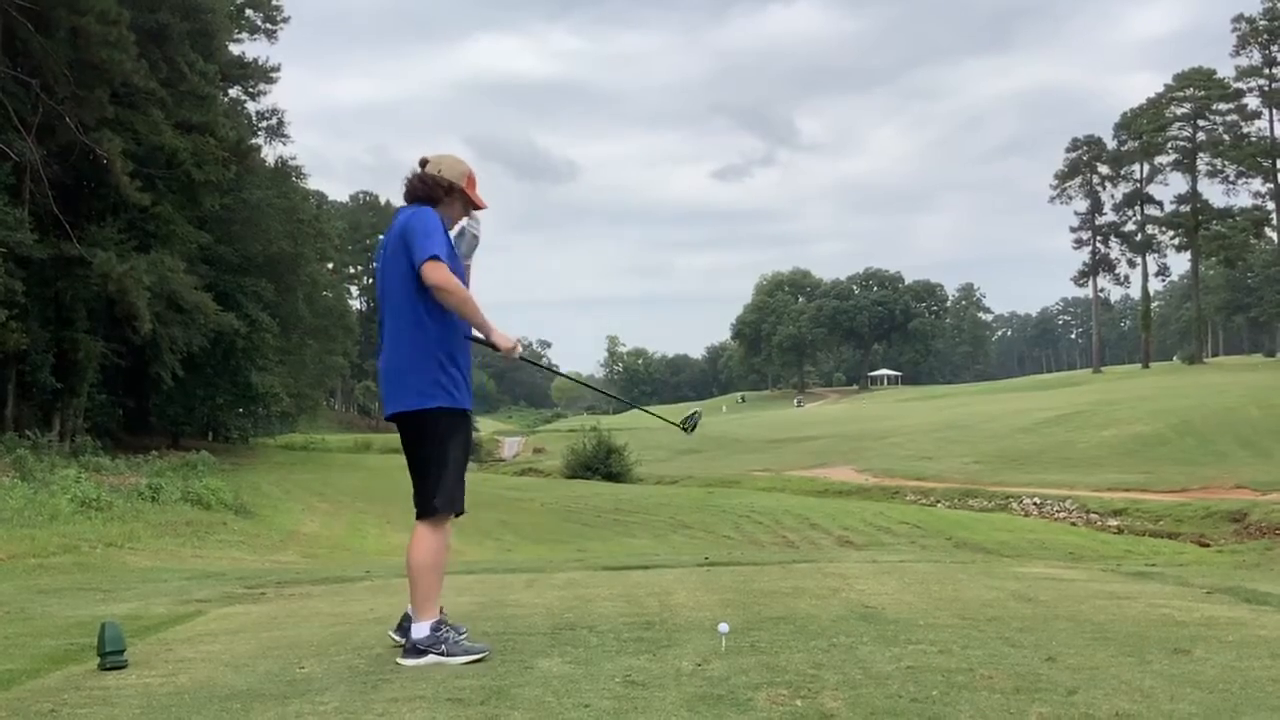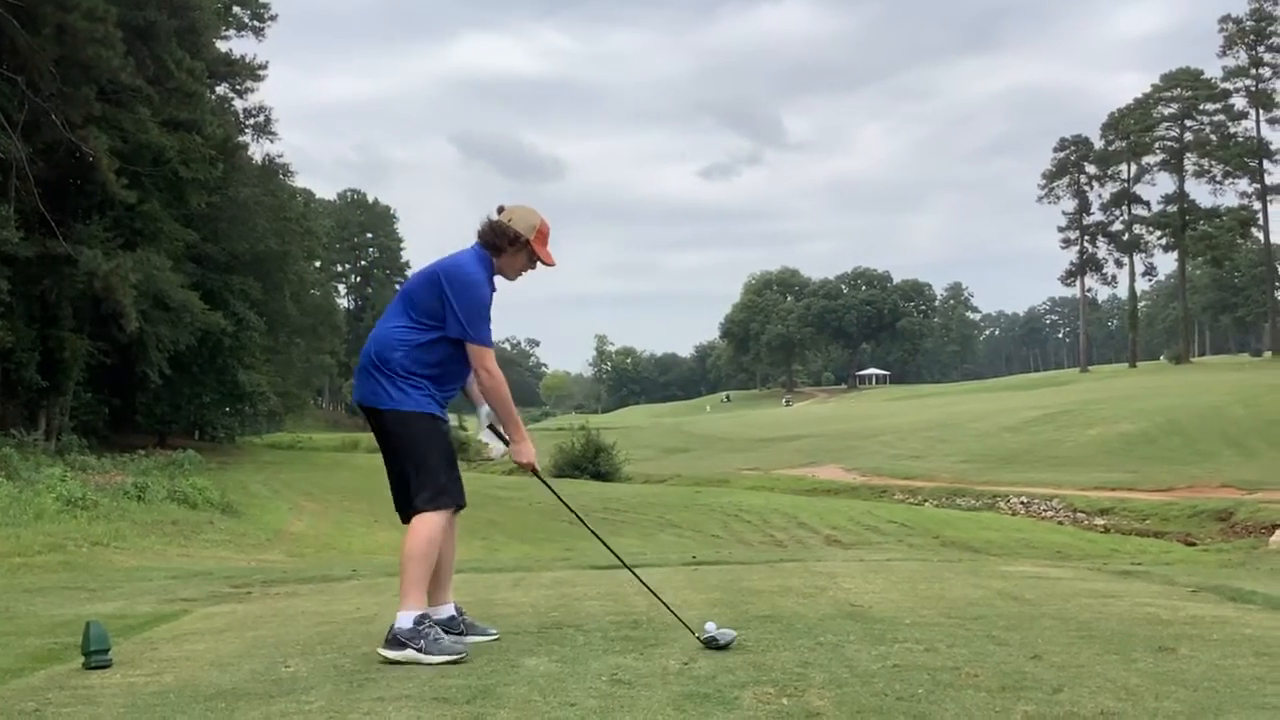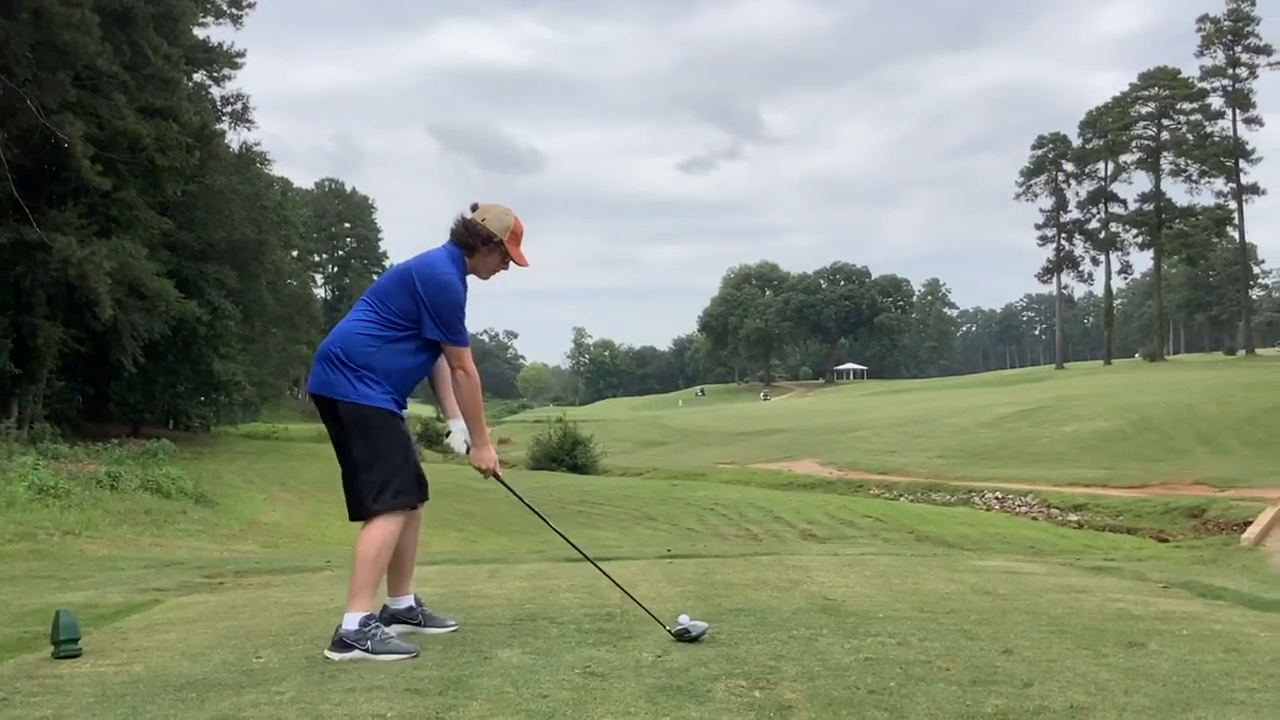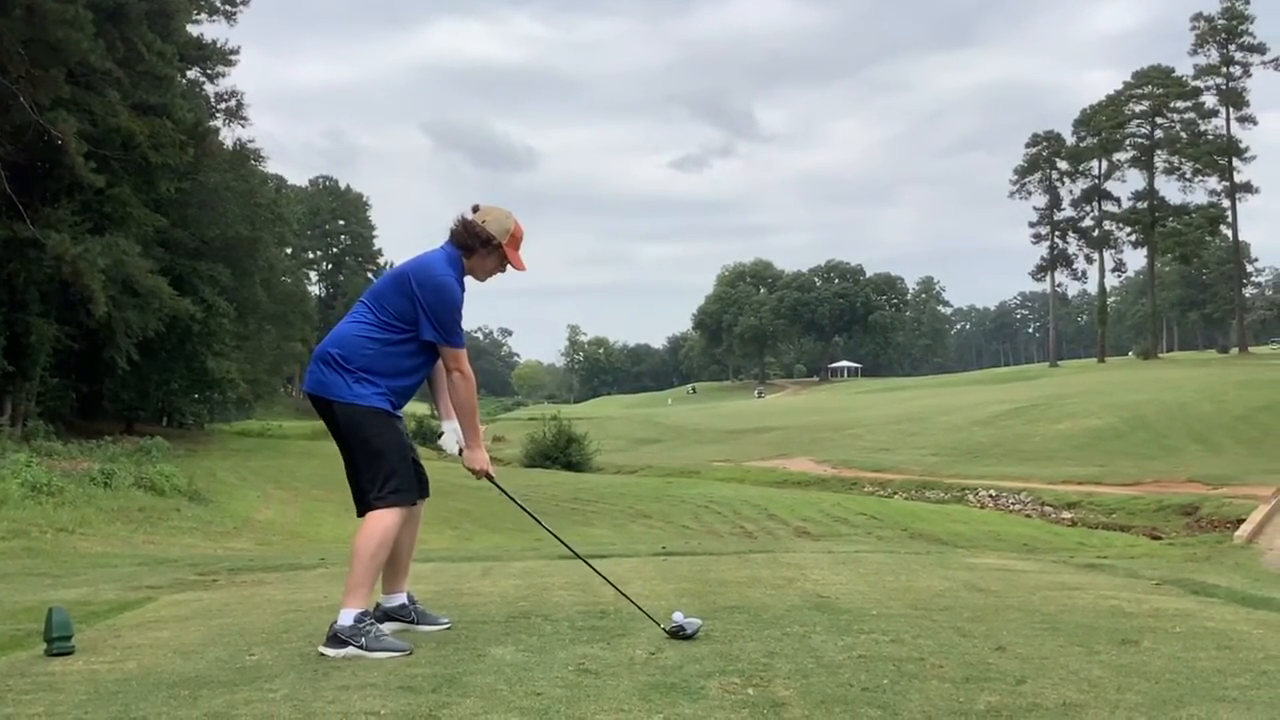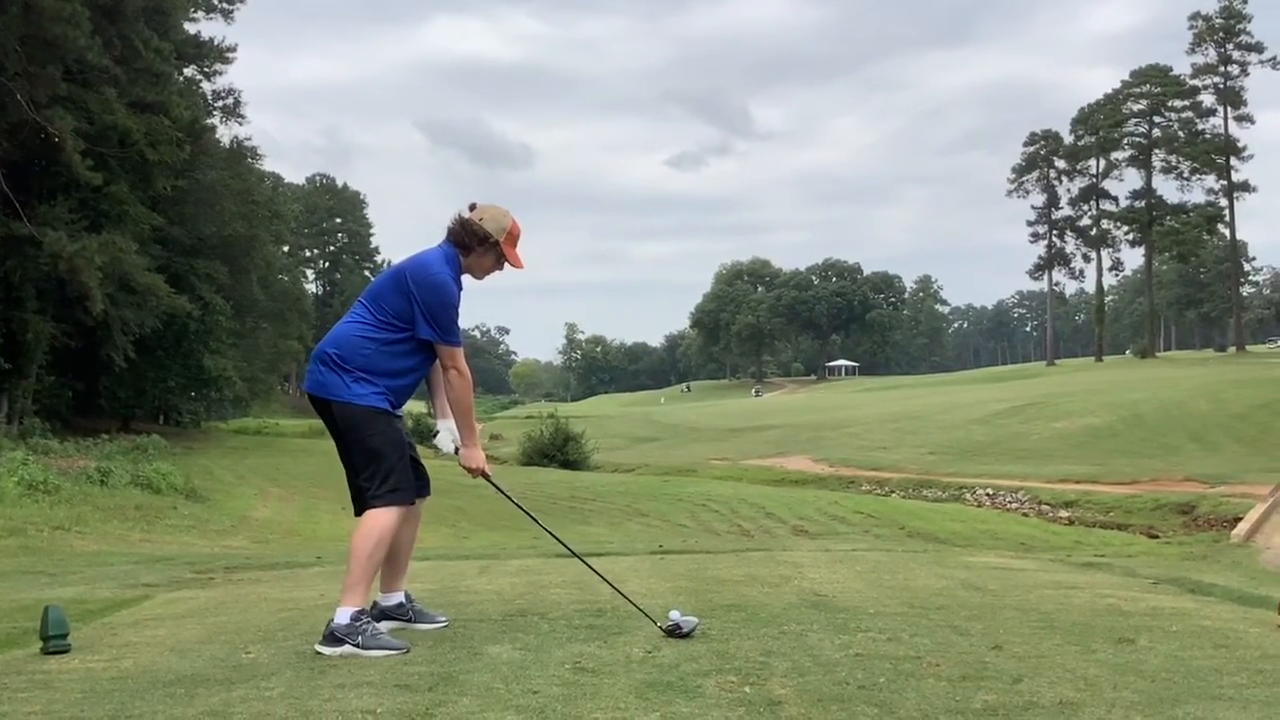
dt=1s
person 1, frame 1
left shoulder: (403, 232)
right shoulder: (419, 220)
left elbow: (444, 302)
right elbow: (438, 279)
left wrist: (465, 257)
right wrist: (492, 332)
left hip: (417, 384)
right hip: (430, 385)
left knee: (437, 507)
right knee: (437, 509)
left ankle: (419, 616)
right ankle: (424, 634)
person 1, frame 2
left shoulder: (470, 271)
right shoulder: (468, 276)
left elbow: (466, 361)
right elbow: (485, 369)
left wrist: (486, 412)
right wrist: (518, 436)
left hip: (410, 391)
right hip: (398, 391)
left knee: (444, 505)
right knee: (433, 504)
left ankle: (442, 613)
right ankle: (407, 626)
person 1, frame 3
left shoulder: (441, 269)
right shoulder: (442, 278)
left elbow: (439, 359)
right elbow: (463, 369)
left wrist: (456, 424)
right wrist: (481, 443)
left hip: (360, 386)
right hip: (354, 385)
left knee: (409, 497)
right knee: (390, 503)
left ankle: (400, 606)
right ankle: (355, 628)
person 1, frame 4
left shoulder: (439, 271)
right shoulder: (439, 279)
left elbow: (437, 361)
right elbow: (459, 370)
left wrist: (449, 425)
right wrist: (474, 444)
left hip: (354, 386)
right hip: (350, 385)
left knee: (410, 492)
right knee: (392, 498)
left ankle: (394, 603)
right ankle: (349, 624)
person 1, frame 5
left shoulder: (436, 269)
right shoulder: (436, 277)
left elbow: (435, 360)
right elbow: (455, 368)
left wrist: (446, 424)
right wrist: (470, 443)
left hip: (357, 386)
right hip: (350, 385)
left knee: (411, 491)
right knee: (389, 497)
left ankle: (392, 602)
right ankle: (346, 623)
